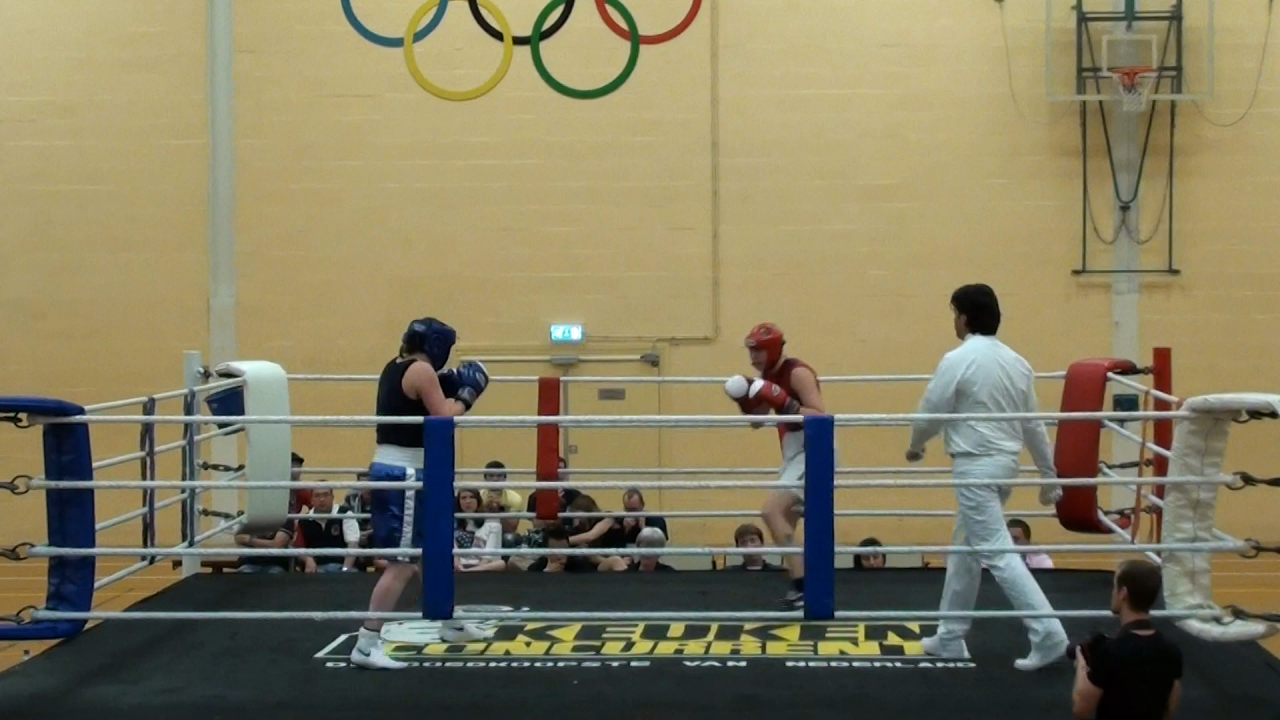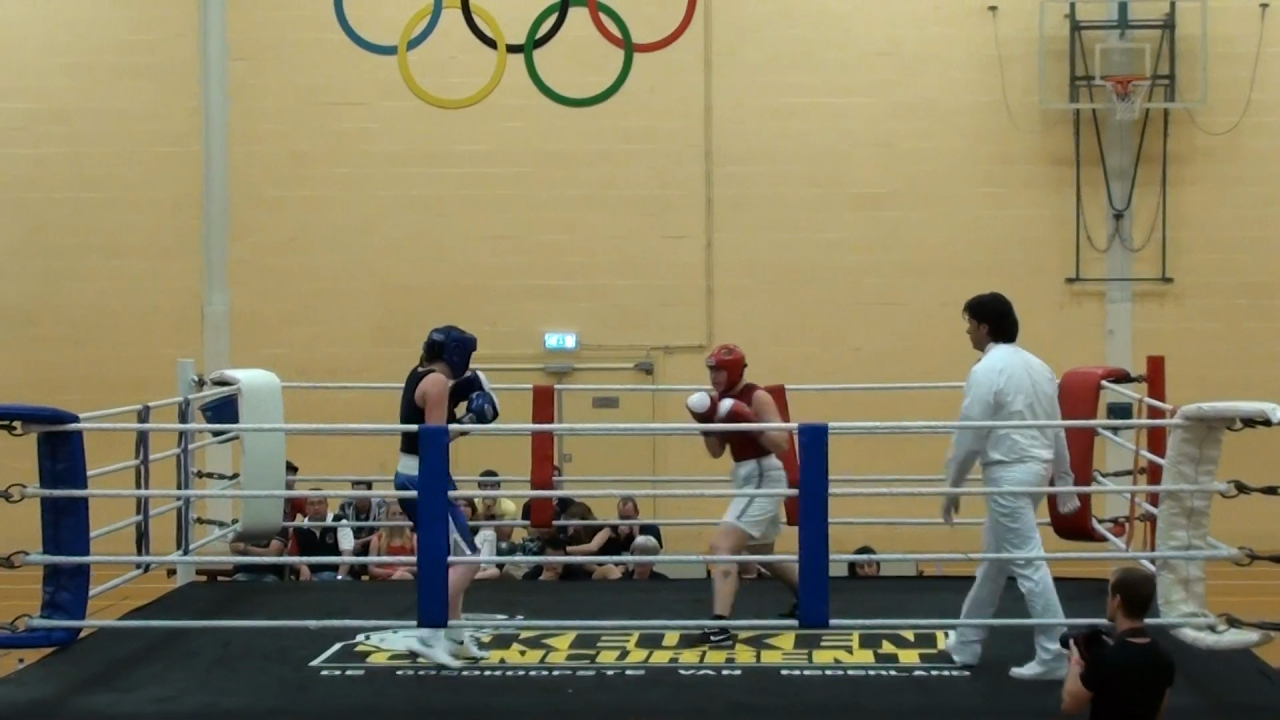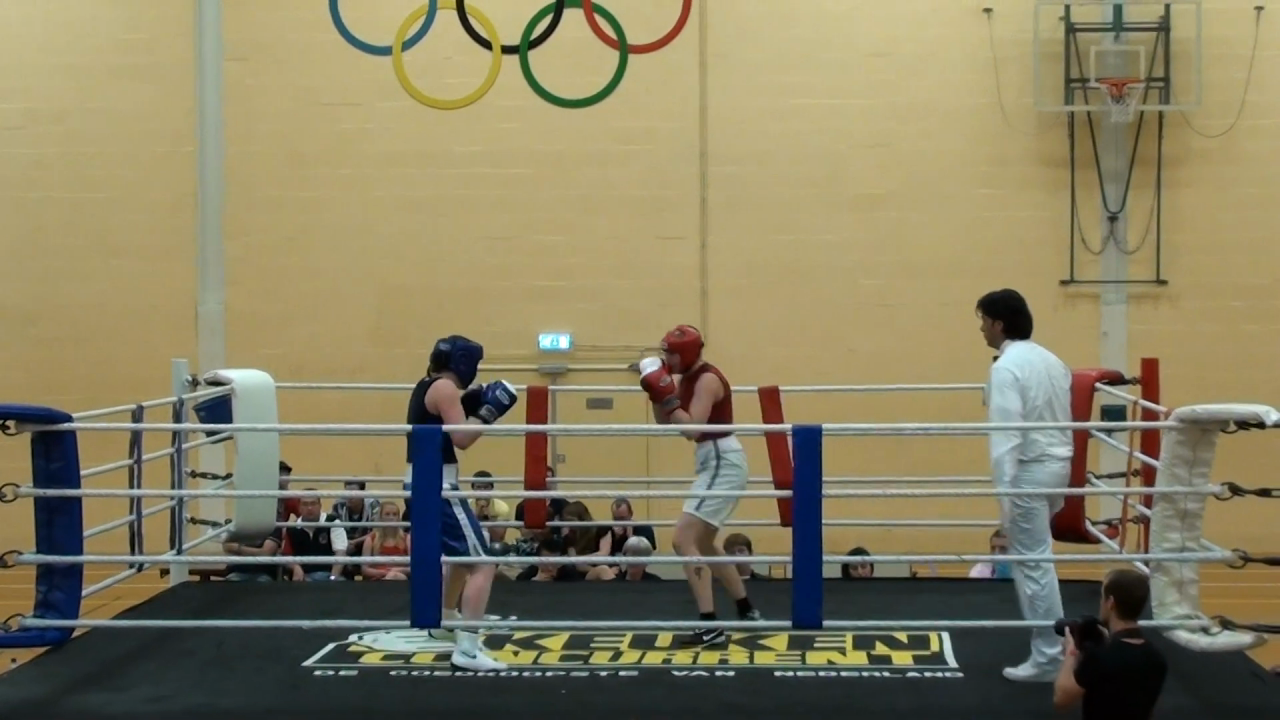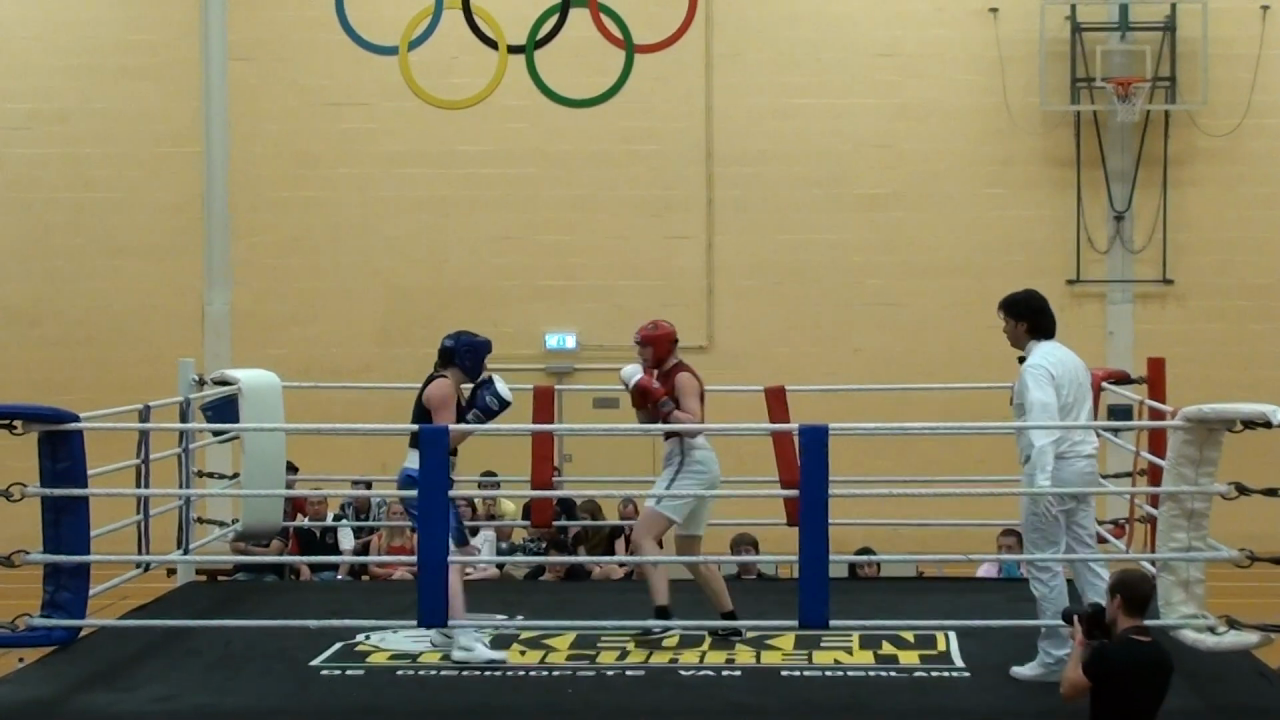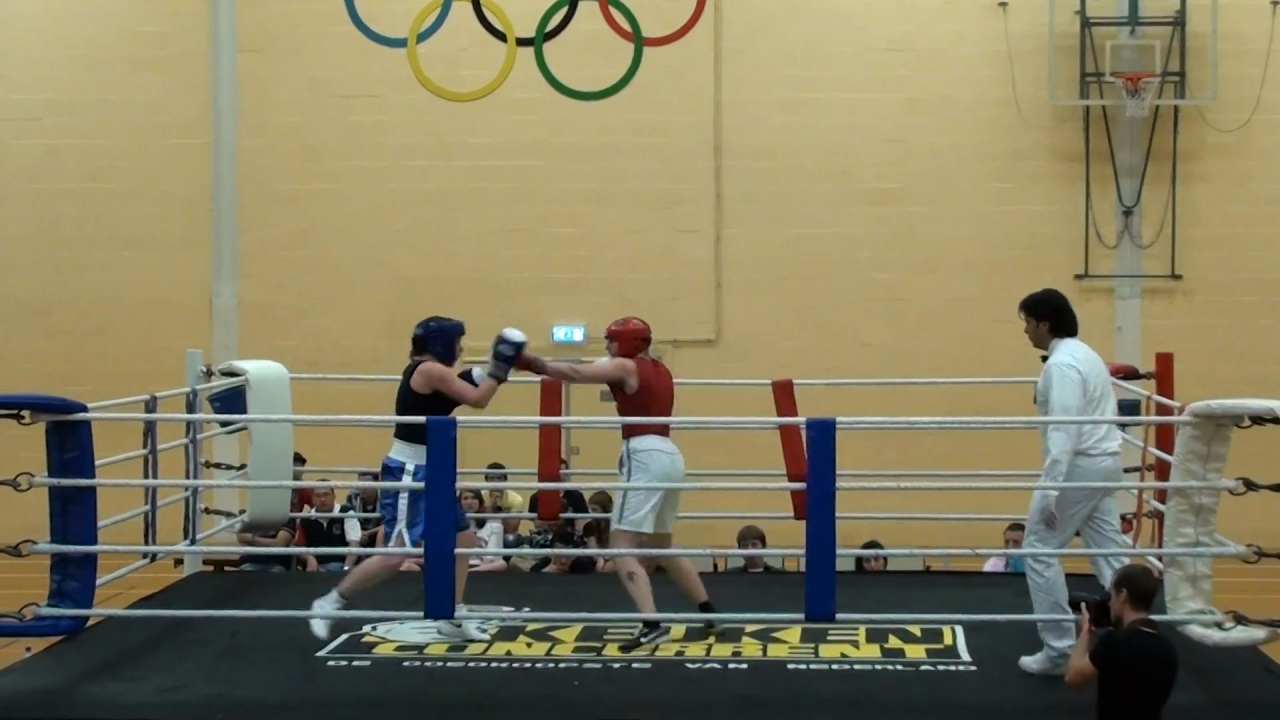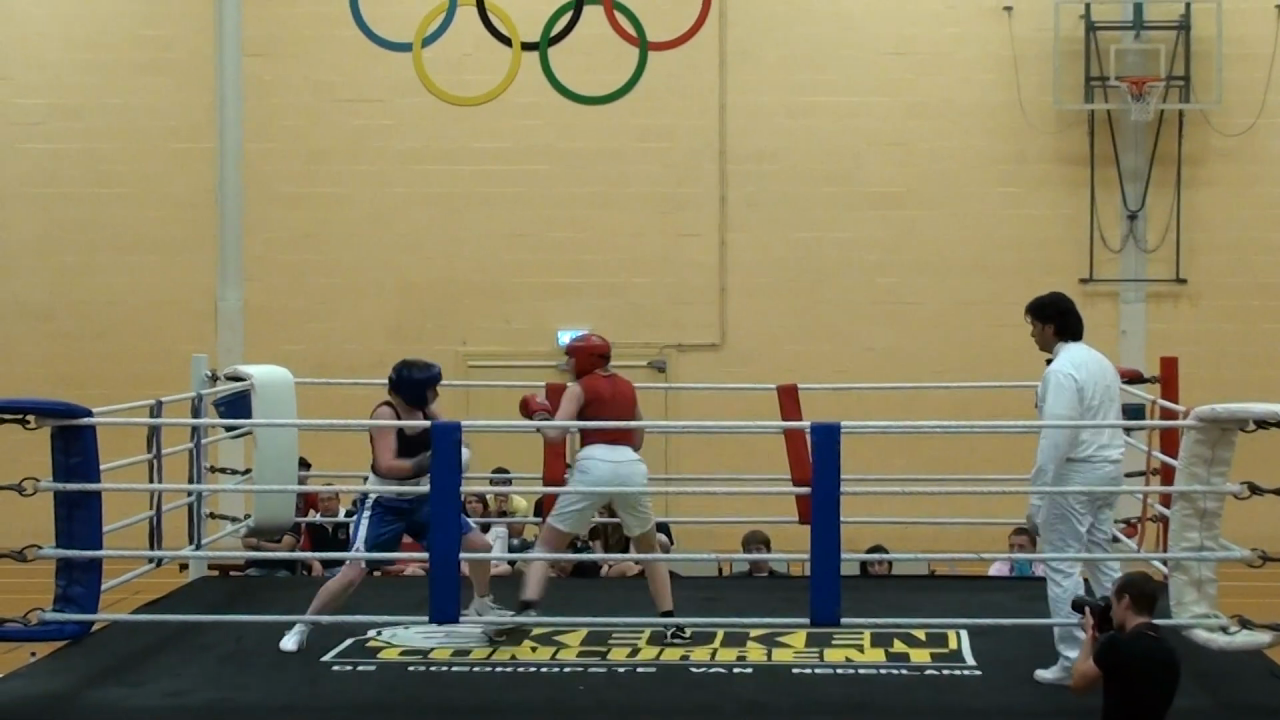
dt=0.2s
person 1, frame 1
left shoulder: (957, 360)
right shoulder: (1017, 362)
left elbow: (929, 415)
right elbow: (1034, 424)
left wrist: (914, 446)
right wrist: (1048, 474)
left hip: (975, 468)
right hip: (1005, 463)
left knee: (997, 554)
right knee: (966, 549)
left ankle: (1049, 638)
right ankle: (949, 637)
person 1, frame 2
left shoulder: (987, 371)
right shoulder: (1038, 367)
left elbow: (968, 435)
right elbow: (1057, 430)
left wrist: (951, 487)
right wrist: (1064, 482)
left hip: (1008, 474)
right hip: (1036, 469)
left knee: (1027, 564)
right knee: (996, 557)
left ankle: (1053, 656)
right ankle: (968, 642)
person 1, frame 3
left shoulder: (1007, 367)
right shoulder: (1053, 362)
left elbow: (1006, 434)
left wrist: (1005, 490)
left hip: (1031, 473)
right hip: (1058, 468)
left knee: (1034, 564)
right knee: (1036, 559)
left ankle: (1050, 658)
right ankle: (1056, 642)
person 1, frame 4
left shoulder: (1037, 365)
right shoulder: (1069, 359)
left elbow: (1043, 428)
left wrist: (1042, 484)
left hip: (1057, 471)
right hip: (1082, 468)
left knee: (1043, 563)
right knee: (1086, 558)
left ankle: (1055, 656)
person 1, frame 5
left shoulder: (1062, 363)
right shoulder: (1089, 358)
left elbow: (1064, 430)
left wrist: (1049, 488)
left hip: (1079, 468)
right hip: (1106, 465)
left knee: (1039, 551)
right knee: (1111, 557)
left ankle: (1057, 649)
person 1, frame 6
left shoulder: (1062, 369)
right shoulder: (1102, 364)
left elbow: (1056, 437)
left wrist: (1036, 494)
left hip: (1076, 474)
right hip: (1109, 470)
left knee: (1062, 566)
right knee: (1102, 561)
left ankle: (1073, 661)
person 2, frame 1
left shoulder: (394, 368)
right shoulder: (421, 371)
right elbow: (442, 418)
left wrist: (447, 388)
right wrist: (470, 391)
left hip: (387, 471)
right hip: (404, 475)
right knee: (406, 563)
left ankle: (451, 623)
right ankle: (367, 646)
person 2, frame 2
left shoulder: (419, 376)
right shoulder: (436, 382)
left wrist: (457, 395)
right wrist: (471, 418)
left hip: (410, 478)
left knee: (456, 556)
right knee: (465, 561)
left ankle: (453, 636)
right ankle: (430, 637)
person 2, frame 3
left shoulder: (427, 387)
right shoulder: (443, 388)
right elbow: (461, 439)
left wrist: (468, 406)
right wrist: (490, 409)
left knee: (464, 557)
right knee: (481, 567)
left ankle: (443, 618)
right ankle: (467, 649)
person 2, frame 4
left shoulder: (446, 383)
right shoulder: (443, 386)
left elbow: (459, 430)
right elbow: (445, 438)
left wrist: (479, 402)
right wrist: (485, 409)
right hip: (423, 480)
left knee: (461, 552)
right knee: (450, 559)
left ankle: (444, 632)
right ankle: (460, 639)
person 2, frame 5
left shoulder: (434, 372)
right shoulder: (428, 369)
left elbow: (441, 407)
right elbow: (476, 400)
left wrist: (468, 380)
right wrist: (501, 366)
left hip: (425, 472)
right hip: (406, 472)
left knee: (464, 540)
right knee: (397, 555)
left ankle: (451, 619)
right ankle: (330, 603)
person 2, frame 6
left shoulder: (425, 408)
right shoulder: (385, 414)
right elbow: (386, 468)
right wrist: (425, 461)
left hip: (421, 498)
right hip: (384, 502)
left knee: (479, 546)
right knee: (353, 573)
left ankle: (483, 606)
right ankle: (301, 628)
person 3, frame 1
left shoulder: (798, 373)
right shoulder: (766, 376)
left elbow: (818, 418)
right elbow: (757, 420)
left wrist: (783, 403)
right wrist: (745, 401)
right hip: (796, 452)
left knee: (772, 511)
right knee: (785, 523)
left ankle: (800, 586)
right ankle: (801, 589)
person 3, frame 2
left shoulder: (757, 397)
right shoulder: (722, 398)
left elbow: (782, 444)
right elbow: (715, 451)
left wrist: (752, 421)
right wrist: (707, 422)
left hip: (763, 481)
right hip: (750, 480)
left knee: (720, 546)
right knee: (761, 552)
left ankle: (721, 627)
person 3, frame 3
left shoulder: (708, 379)
right shoulder: (686, 378)
left elbow: (691, 427)
right elbow: (661, 419)
left wrist: (665, 393)
right wrist: (658, 391)
left hip: (723, 465)
right hip: (719, 466)
left knee: (684, 542)
right knee: (704, 544)
left ankle: (712, 624)
right ankle: (745, 609)
person 3, frame 4
left shoulder: (682, 377)
right shoulder: (664, 374)
left elbow: (692, 425)
right elbow: (645, 421)
left wrist: (661, 401)
right wrist: (639, 394)
left hip: (689, 464)
right hip: (699, 466)
left knee: (642, 537)
right knee: (689, 554)
left ankle: (663, 617)
right ankle: (730, 622)
person 3, frame 5
left shoulder: (628, 368)
right shoulder: (663, 372)
left elbow: (578, 373)
left wrist: (533, 362)
left hip: (645, 461)
right hip: (670, 459)
left knee: (622, 553)
right knee: (660, 550)
left ankle: (651, 626)
right ankle: (706, 611)
person 3, frame 6
left shoulder: (579, 388)
right shoulder: (626, 388)
left elbow: (555, 434)
left wrist: (538, 416)
left hip: (592, 470)
right hip: (631, 469)
left knee: (546, 547)
right knee: (649, 553)
left ankle: (527, 608)
right ankle: (672, 624)
